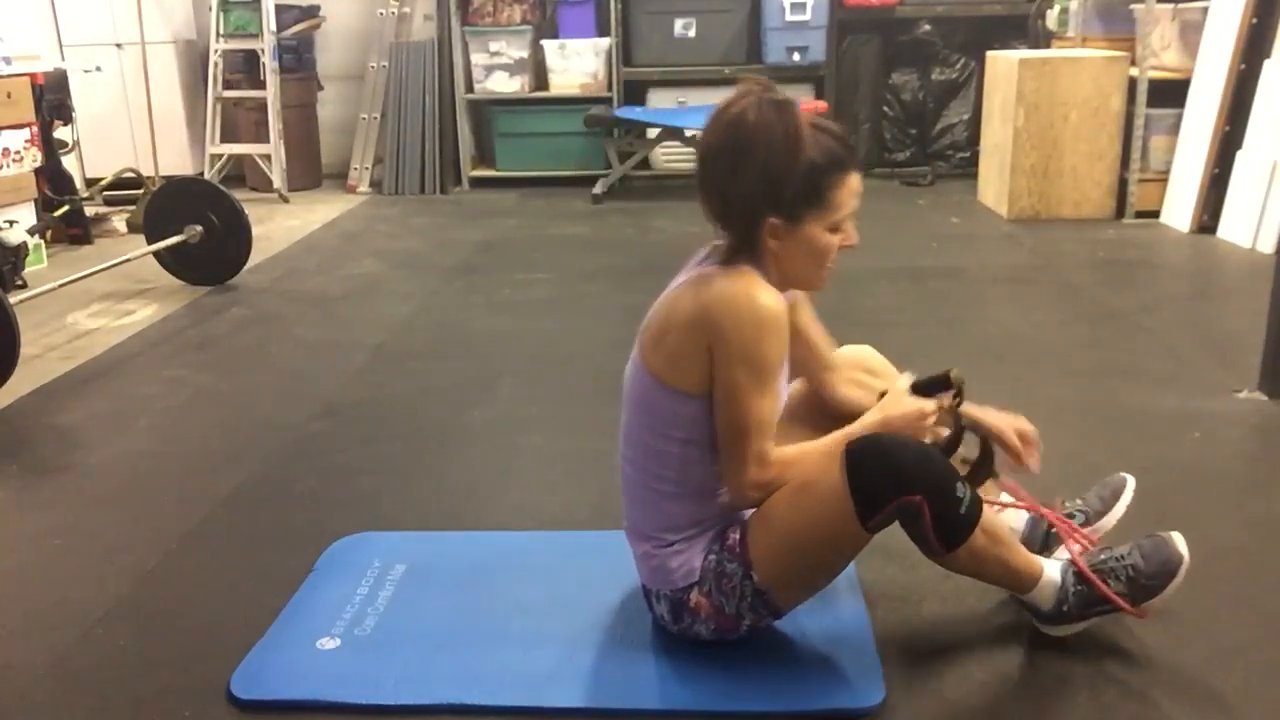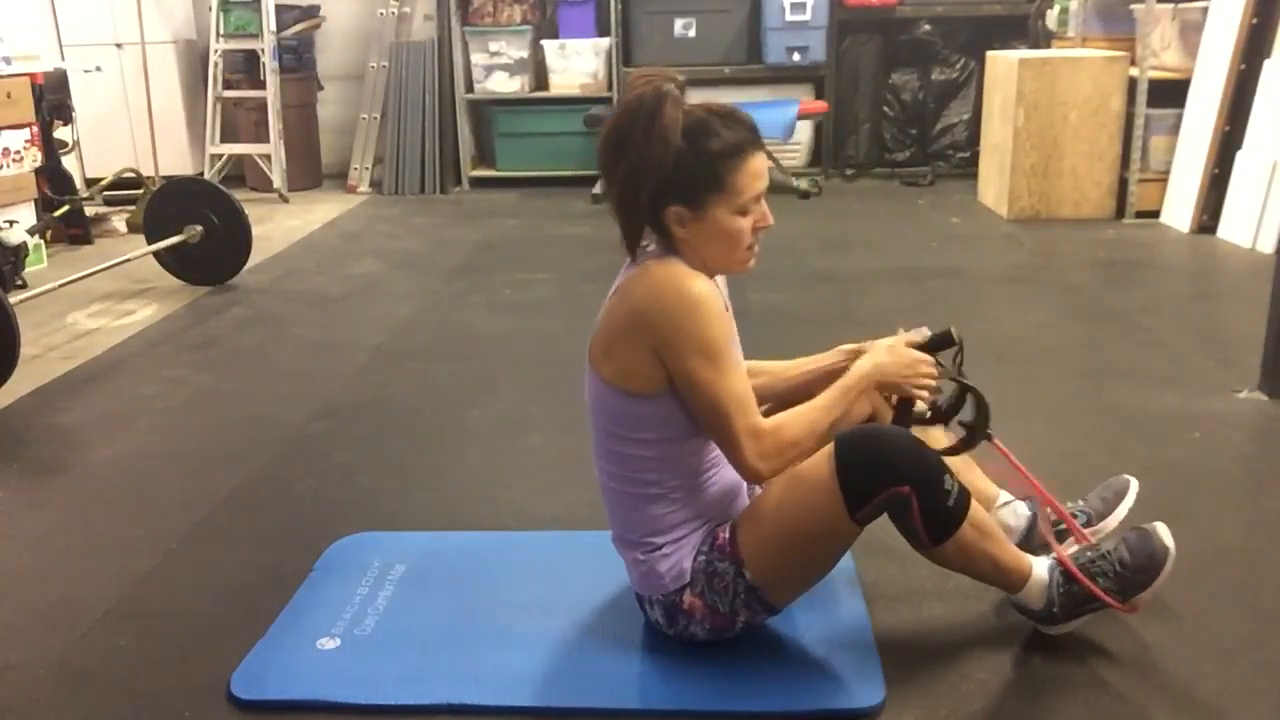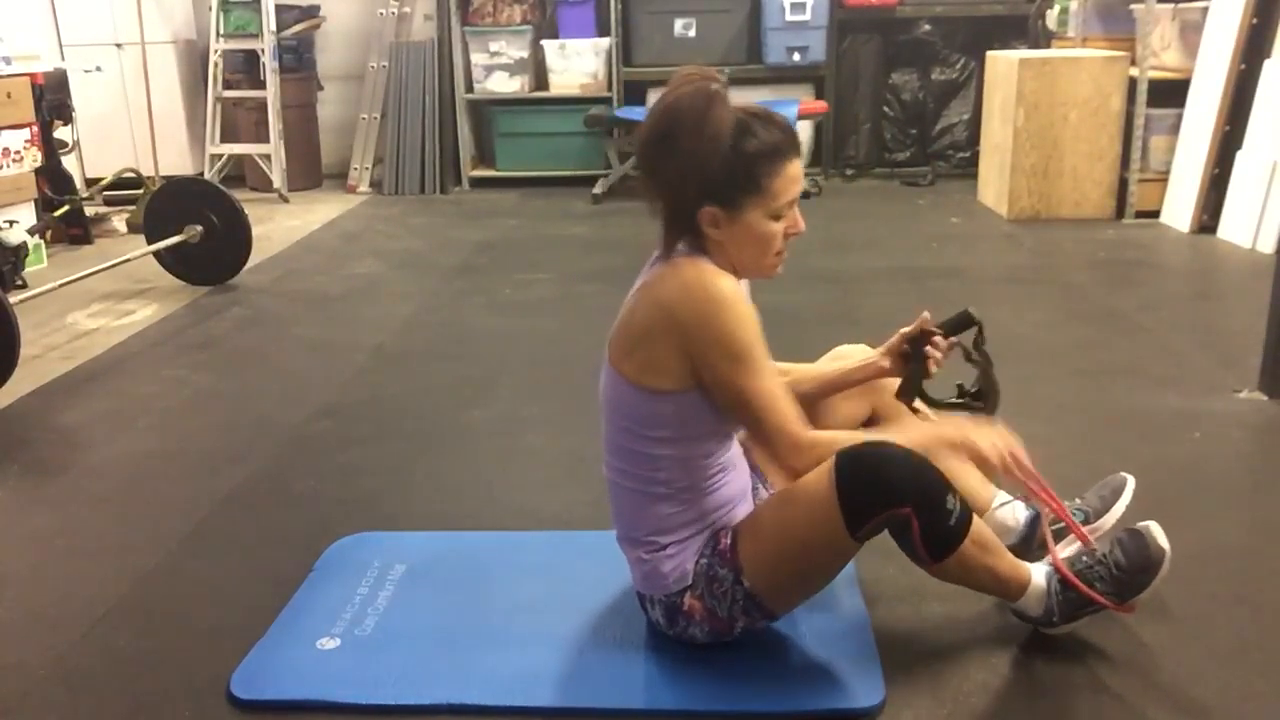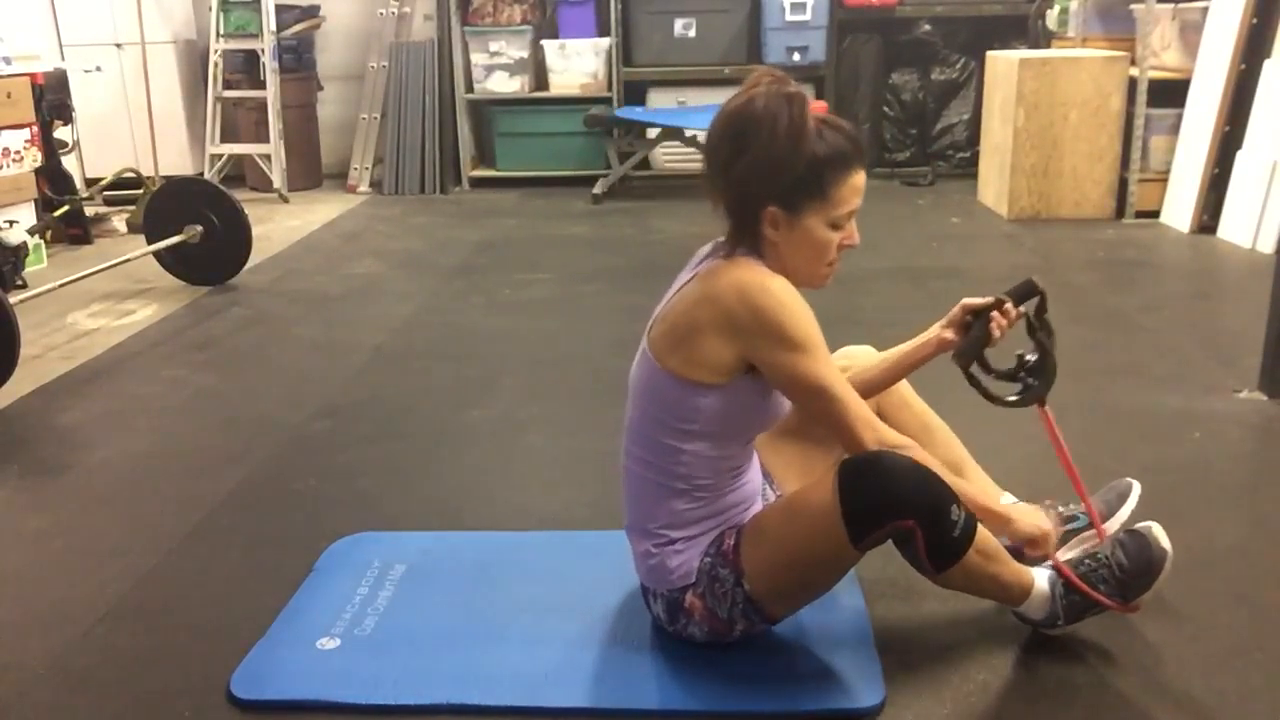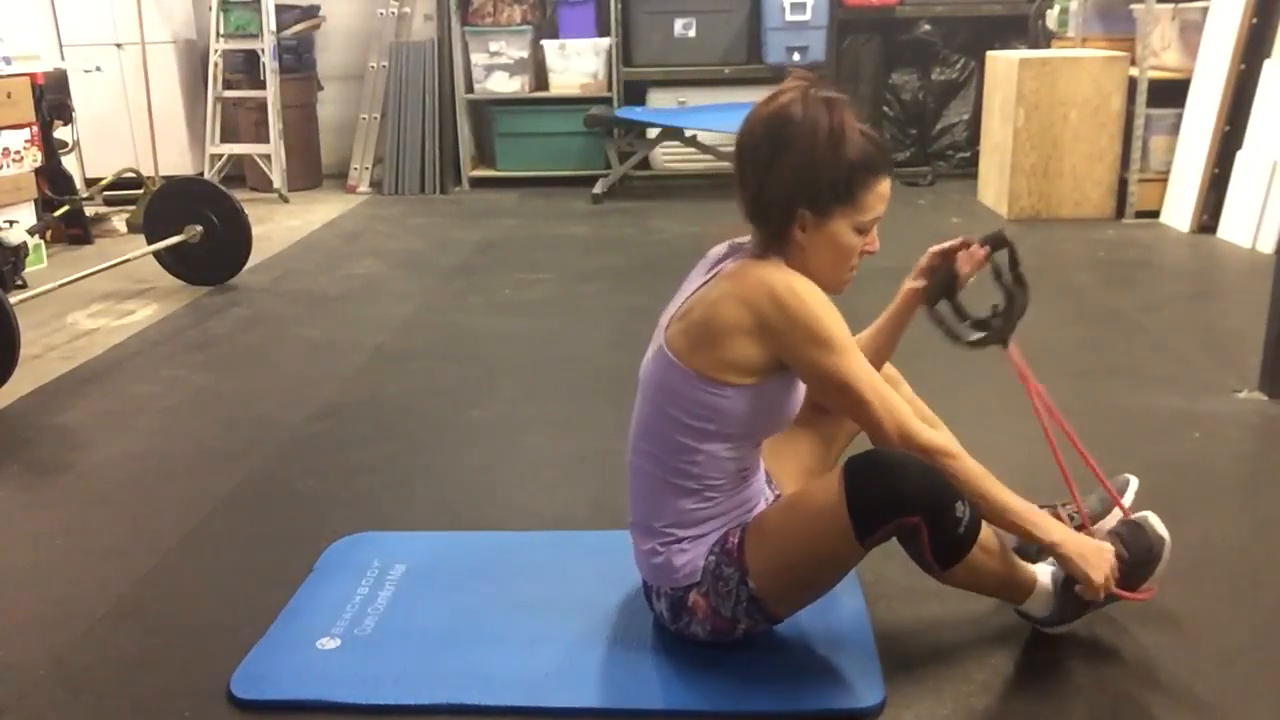
dt=0.4s
person 1, frame 1
left shoulder: (743, 271)
right shoulder: (747, 304)
left elbow: (832, 384)
right elbow: (751, 476)
left wrist: (974, 417)
right wrist: (877, 425)
left hip: (709, 535)
right hip: (700, 585)
left knee: (858, 368)
right knee: (896, 465)
left ankle: (1015, 530)
right ankle: (1053, 592)
person 1, frame 2
left shoulder: (668, 269)
right shoulder: (677, 294)
left elbow: (733, 386)
right elbow: (756, 453)
left wrist: (855, 362)
right wrist: (865, 376)
left hip: (704, 526)
right hip: (693, 585)
left knee: (864, 385)
right knee: (883, 458)
left ankle: (1018, 524)
right ankle: (1045, 591)
person 1, frame 3
left shoulder: (688, 267)
right shoulder: (705, 294)
left elbow: (759, 386)
right elbow: (795, 451)
left wrist: (878, 366)
right wrist: (948, 435)
left hip: (712, 523)
right hip: (696, 587)
left knee: (858, 368)
right knee: (884, 475)
left ankle: (1018, 527)
right ankle: (1042, 595)
person 1, frame 4
left shoulder: (732, 263)
right shoulder: (755, 294)
left elbow: (826, 391)
right elbow: (867, 442)
left wrist: (936, 340)
right wrist: (1002, 514)
left hip: (723, 516)
right hip: (701, 584)
left knee: (858, 364)
right knee: (889, 484)
left ankle: (1034, 529)
right ankle: (1042, 598)
person 1, frame 5
left shoulder: (742, 263)
right shoulder: (778, 294)
left elbow: (843, 381)
right elbow: (910, 441)
left wrist: (914, 292)
right wrist: (1054, 536)
left hip: (719, 525)
right hip: (702, 583)
left knee: (864, 384)
right knee: (896, 480)
left ankle: (1025, 533)
right ankle: (1041, 593)
